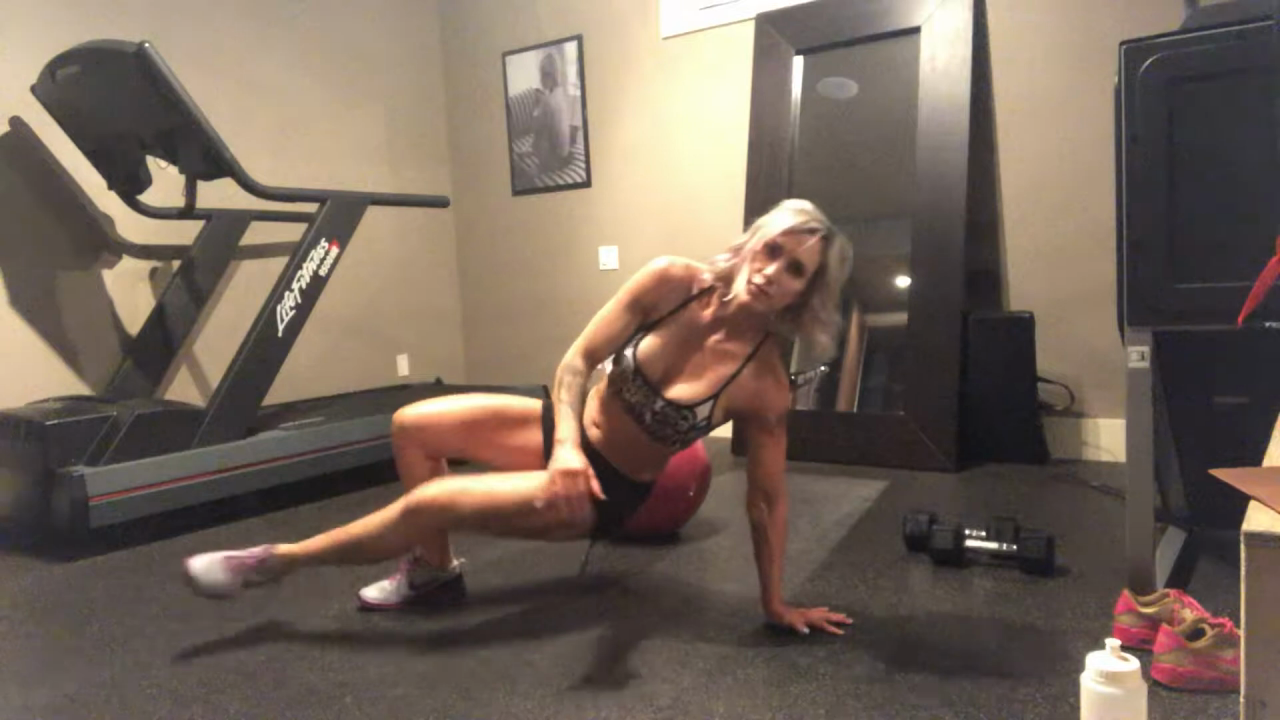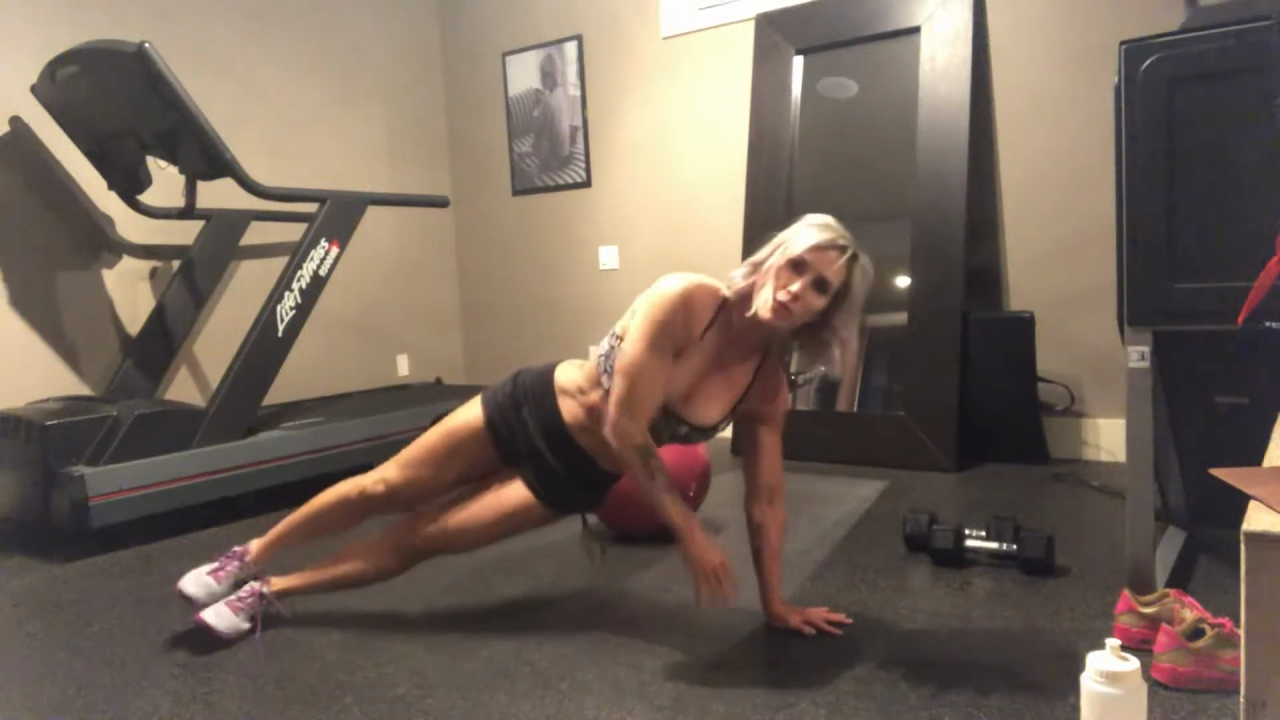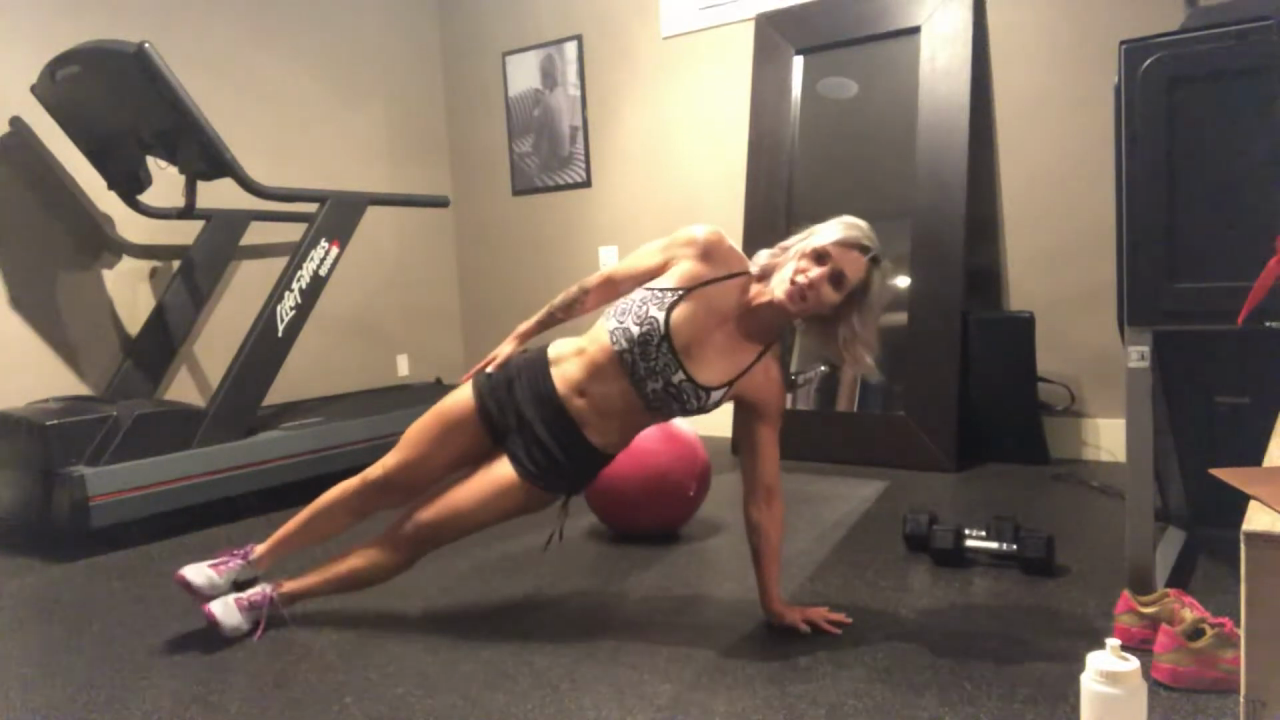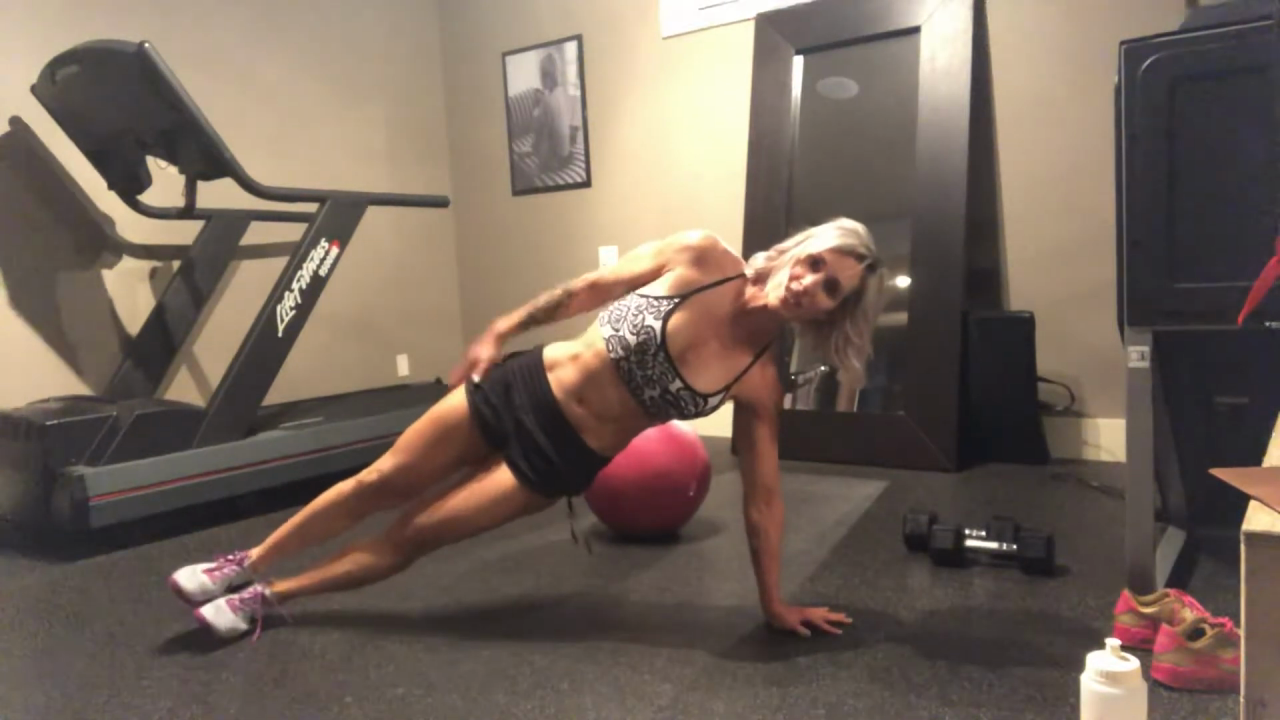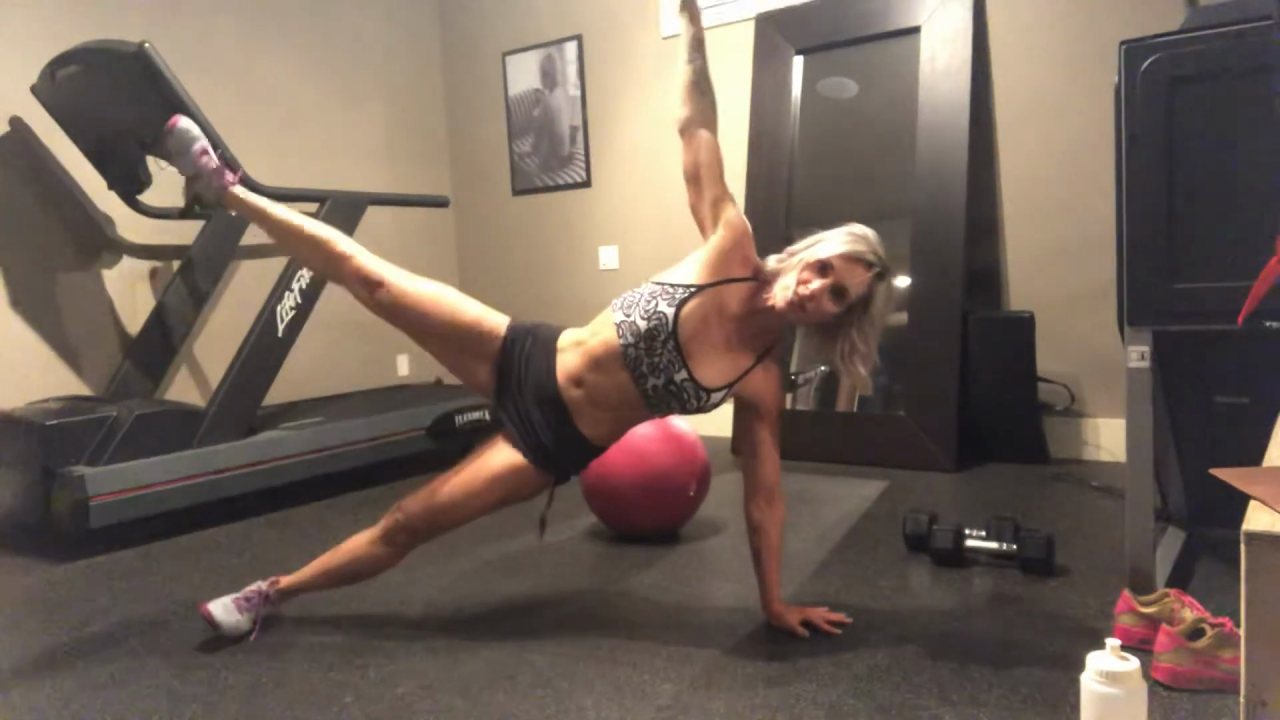
dt=1s
person 1, frame 1
left shoulder: (766, 387)
right shoulder: (670, 282)
left elbow: (766, 499)
right elbow: (576, 359)
left wrist: (776, 604)
right wrist: (567, 445)
left hip: (612, 492)
right hip: (571, 430)
left knee: (430, 501)
right knee: (412, 425)
left ankle: (279, 557)
right ankle: (433, 567)
person 1, frame 2
left shoulder: (768, 390)
right shoulder: (683, 300)
left elbow: (765, 499)
right elbow: (626, 432)
left wrist: (776, 604)
right wrist: (690, 533)
left hip: (575, 476)
right hip: (535, 407)
left knee: (417, 539)
right knee: (385, 490)
left ankle: (267, 591)
right ankle: (251, 555)
person 1, frame 3
left shoulder: (763, 381)
right shoulder: (706, 252)
left elbow: (763, 493)
right elbow: (601, 285)
left wrist: (774, 600)
right wrist: (520, 335)
left hip: (564, 454)
right hip: (525, 384)
left knee: (414, 533)
right knee: (384, 483)
left ankle: (272, 597)
right ankle: (252, 560)
person 1, frame 4
left shoulder: (759, 384)
right shoulder: (702, 257)
left elbow: (762, 495)
right elbow: (588, 288)
left wrist: (775, 603)
right wrist: (501, 330)
left hip: (563, 459)
right hip: (523, 387)
left knee: (412, 535)
right knee: (381, 483)
left ankle: (271, 595)
right ankle: (249, 562)
person 1, frame 5
left shoulder: (762, 384)
right shoulder: (731, 249)
left elbow: (763, 494)
right elbow: (696, 128)
left wrist: (775, 604)
left hip: (557, 440)
right hip: (528, 357)
left knee: (411, 522)
right knee: (370, 278)
left ankle: (273, 591)
right ankle: (229, 191)
